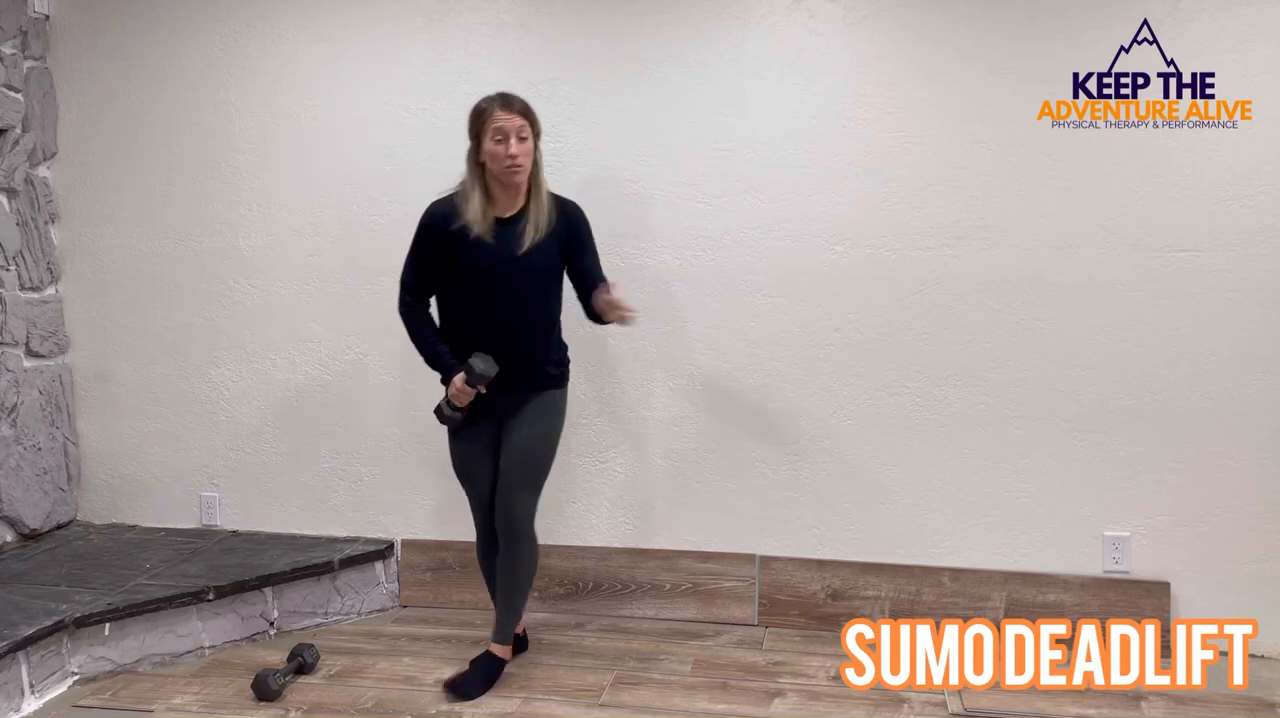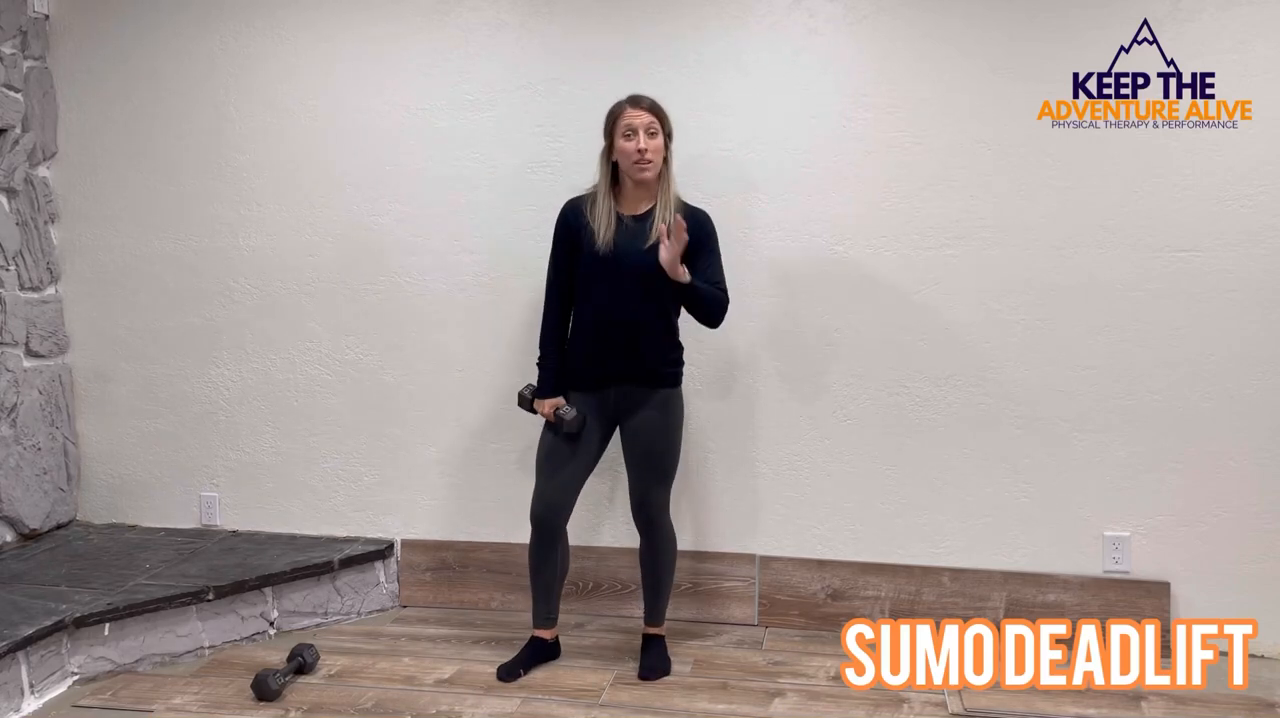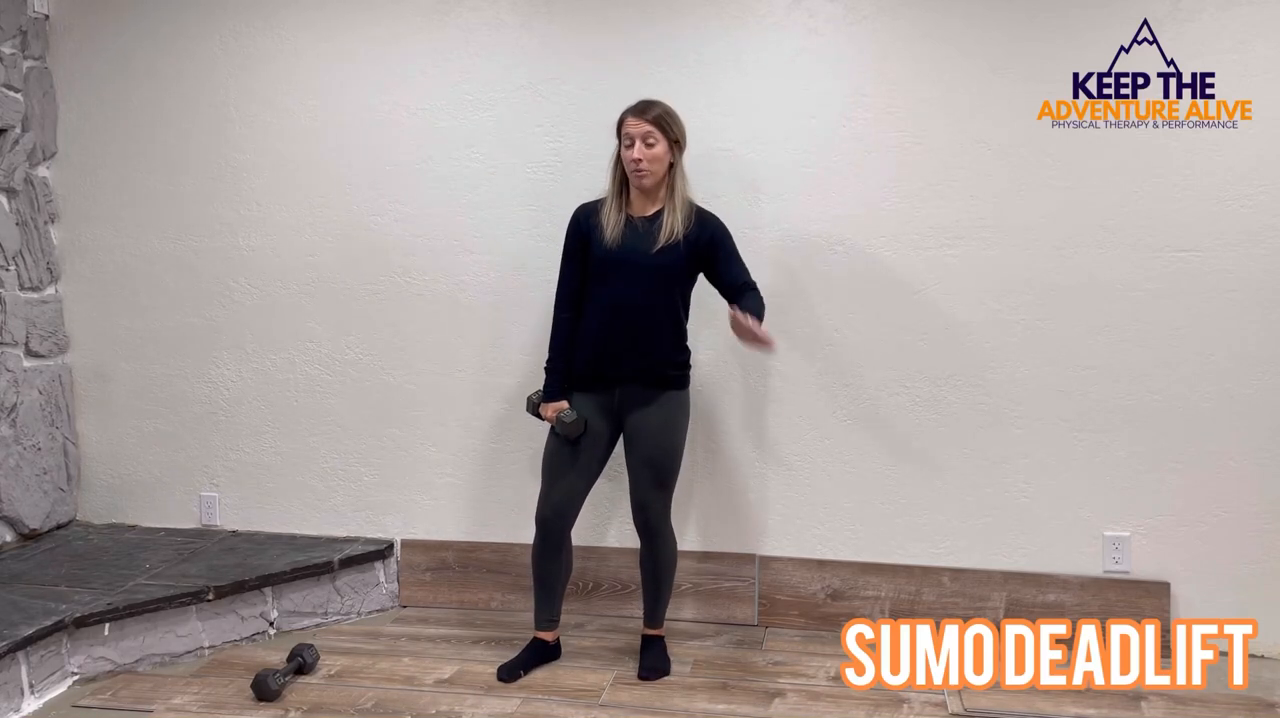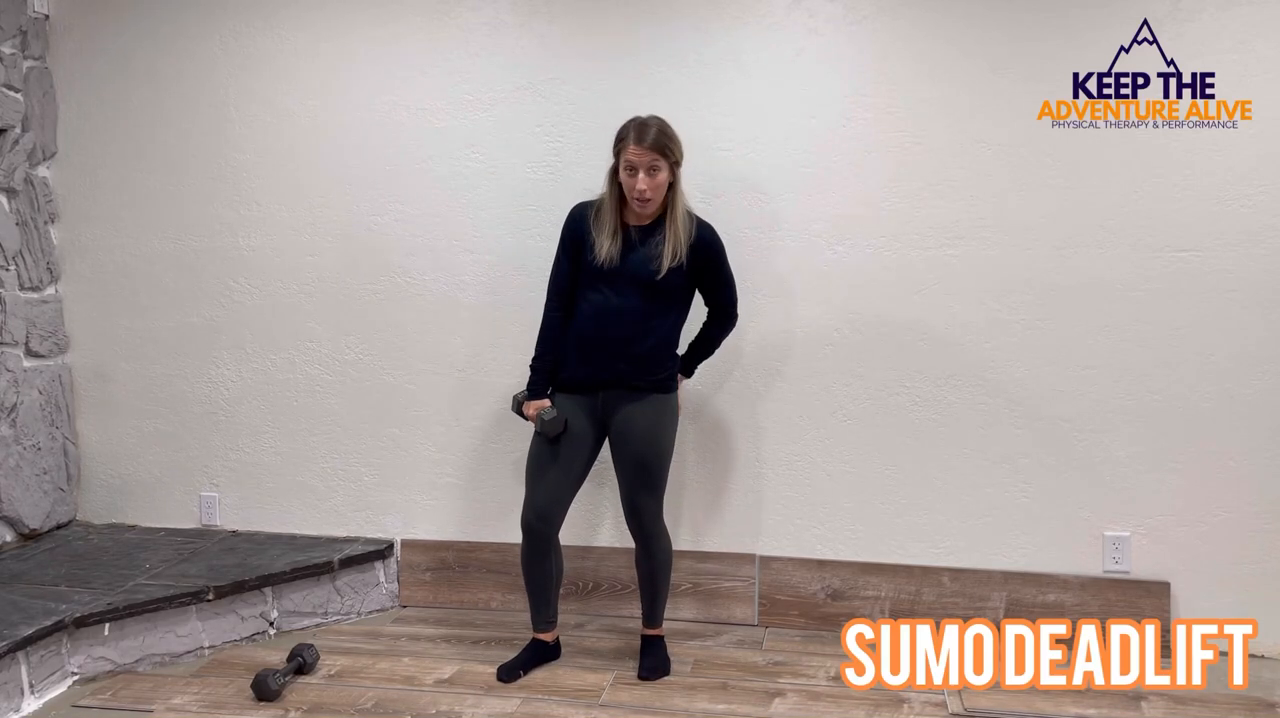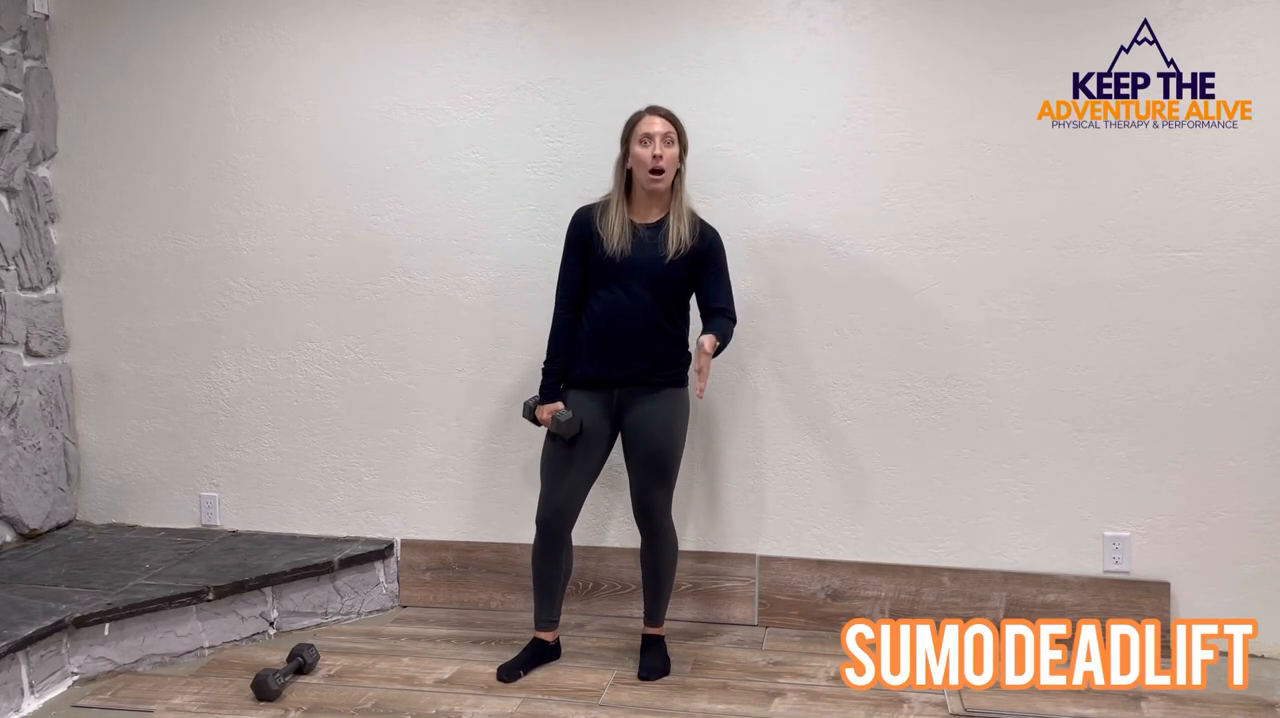
dt=1s
person 1, frame 1
left shoulder: (563, 218)
right shoulder: (445, 219)
left elbow: (590, 297)
right elbow: (412, 301)
left wrist: (608, 306)
right wrist: (447, 370)
left hip: (538, 392)
right hip: (474, 393)
left knee: (515, 517)
right knee: (487, 519)
left ankle: (498, 651)
right ankle: (512, 632)
person 1, frame 2
left shoulder: (691, 221)
right shoulder: (578, 215)
left elbow: (715, 310)
right elbow: (557, 305)
left wrist: (678, 273)
right wrist: (548, 385)
left hip: (654, 390)
right hip: (582, 388)
left knee: (651, 514)
right knee: (547, 512)
left ankle: (654, 634)
right ankle: (544, 636)
person 1, frame 3
left shoulder: (699, 228)
right shoulder: (589, 220)
left elbow: (745, 295)
right elbow: (566, 308)
left wrist: (748, 324)
right wrist: (554, 389)
left hip: (659, 393)
right hip: (588, 390)
left knee: (652, 518)
right knee: (552, 515)
left ankle: (654, 635)
right ankle: (545, 637)
person 1, frame 4
left shoulder: (697, 238)
right shoulder: (584, 221)
left elbow: (723, 314)
right elbow: (557, 307)
left wrist: (681, 367)
right wrist: (537, 387)
left hip: (646, 398)
right hip: (573, 392)
left knee: (645, 521)
right knee: (537, 518)
left ankle: (653, 635)
right ankle: (544, 637)
person 1, frame 5
left shoulder: (699, 237)
right shoulder: (590, 223)
left elbow: (721, 315)
right elbow: (566, 311)
left wrist: (711, 343)
right wrist: (550, 390)
left hip: (658, 394)
right hip: (585, 390)
left knee: (654, 517)
right knee: (553, 516)
left ankle: (654, 635)
right ankle: (545, 637)
